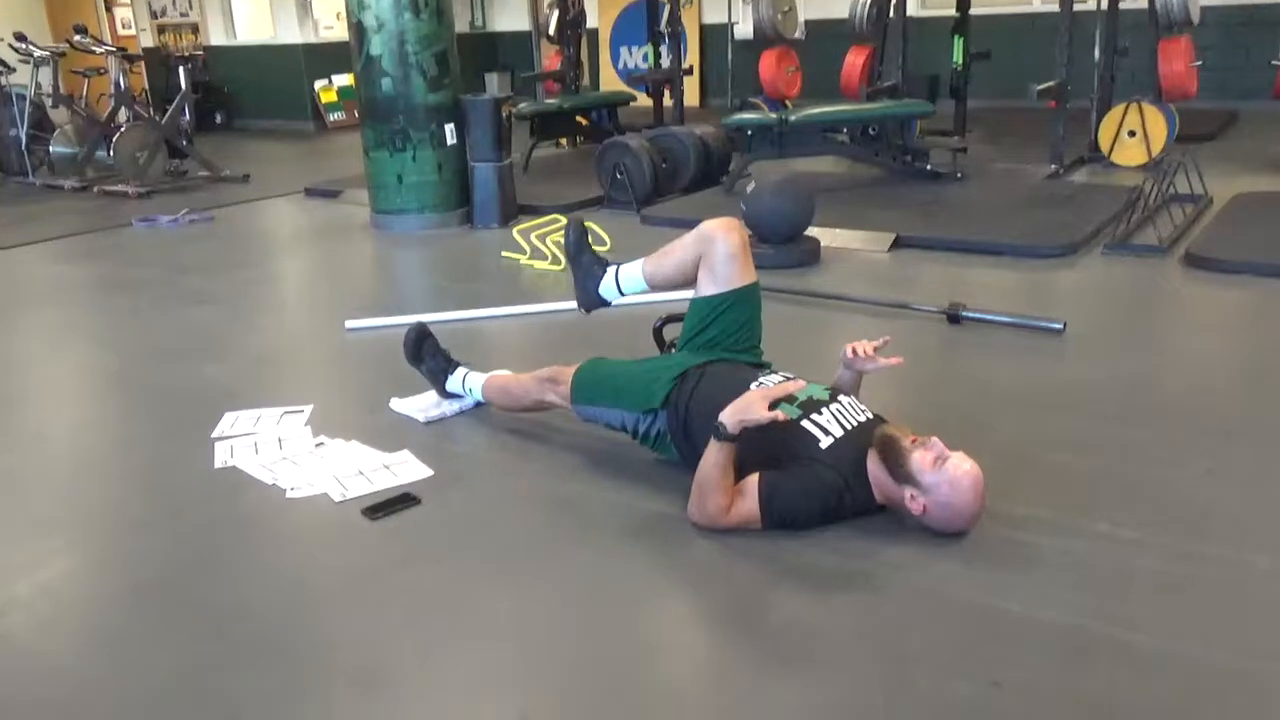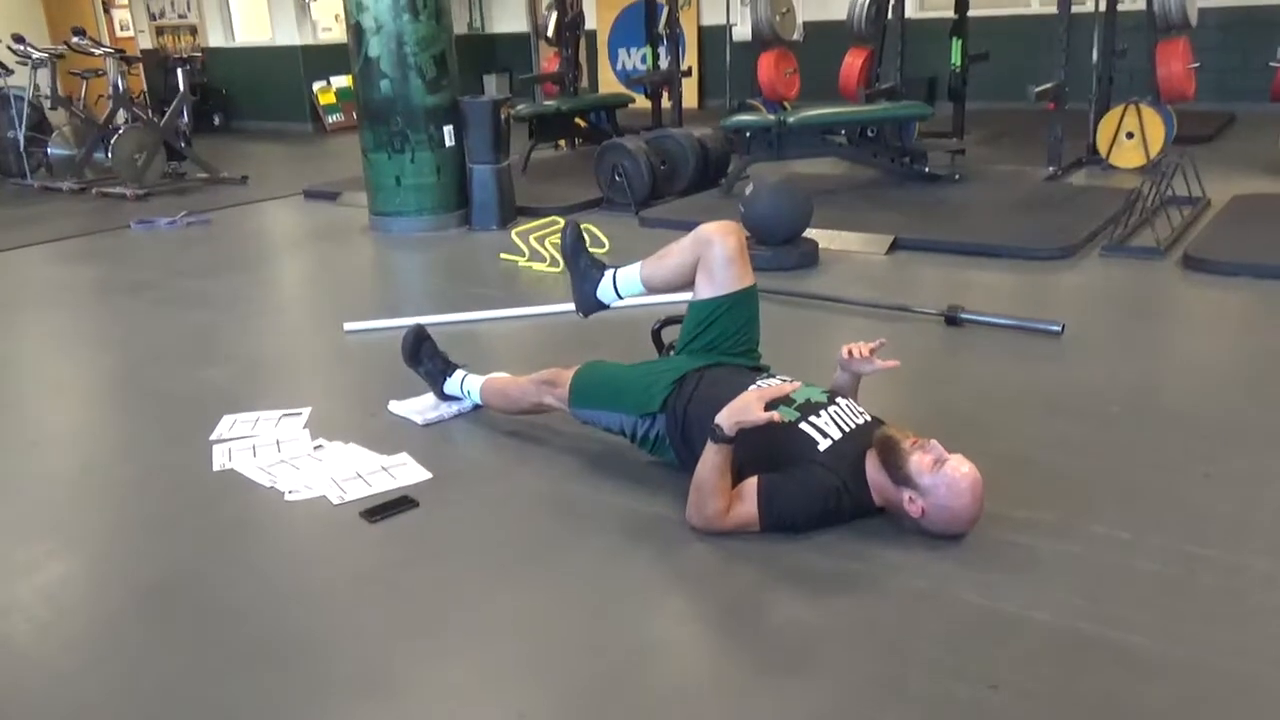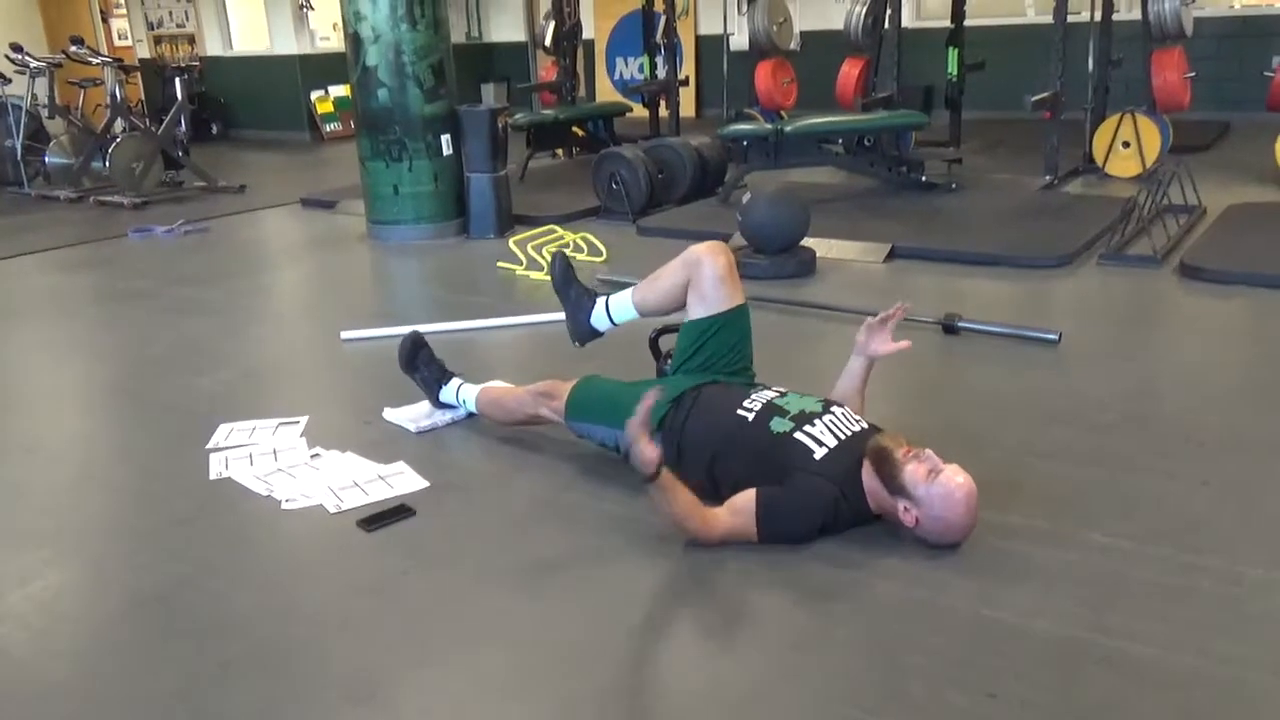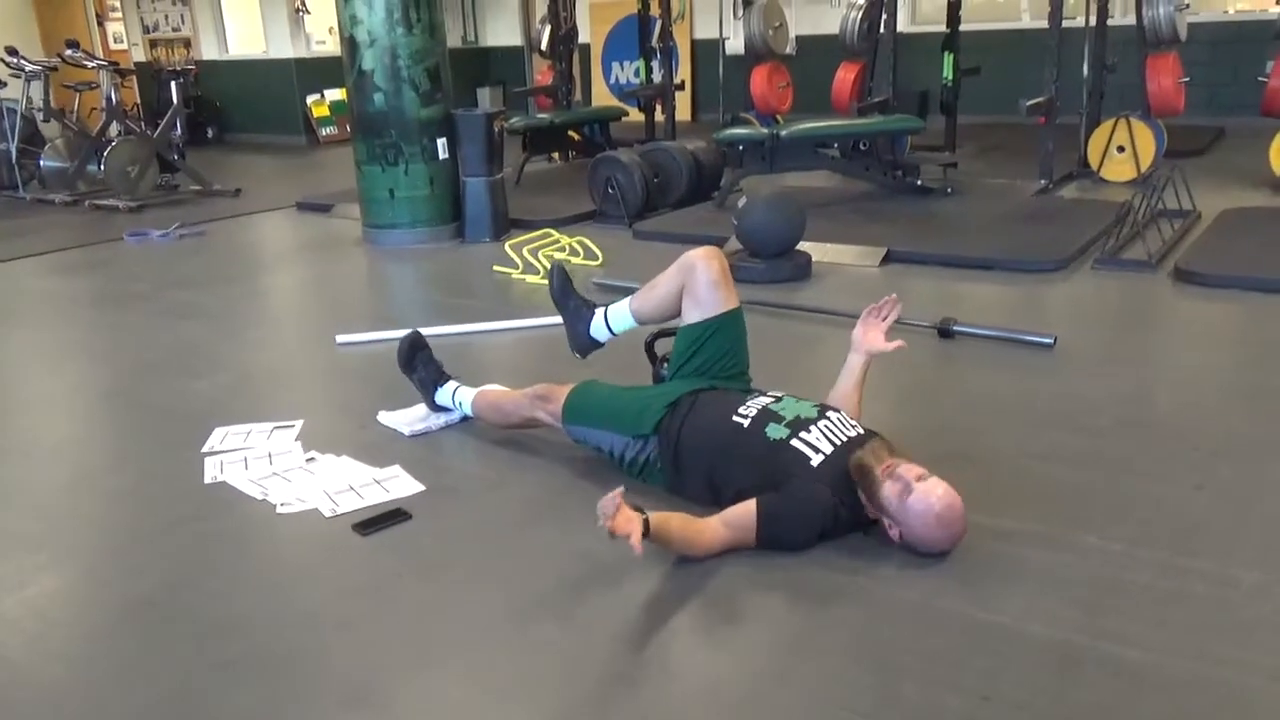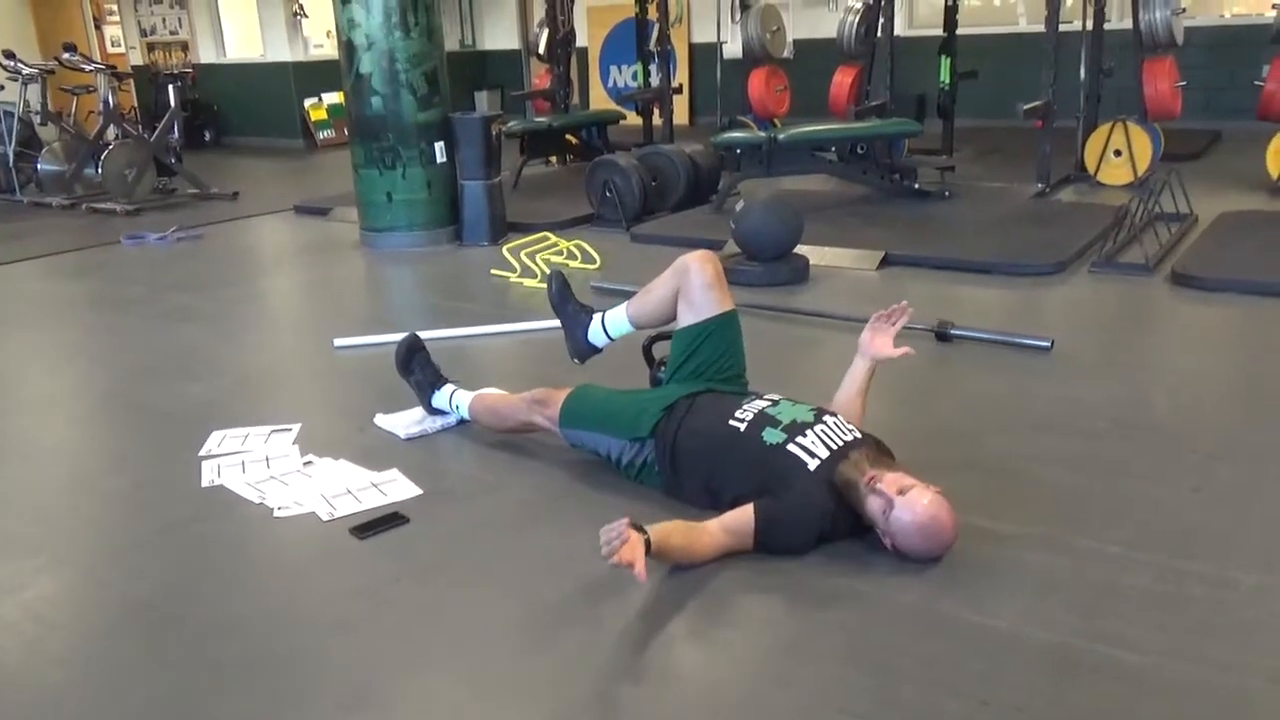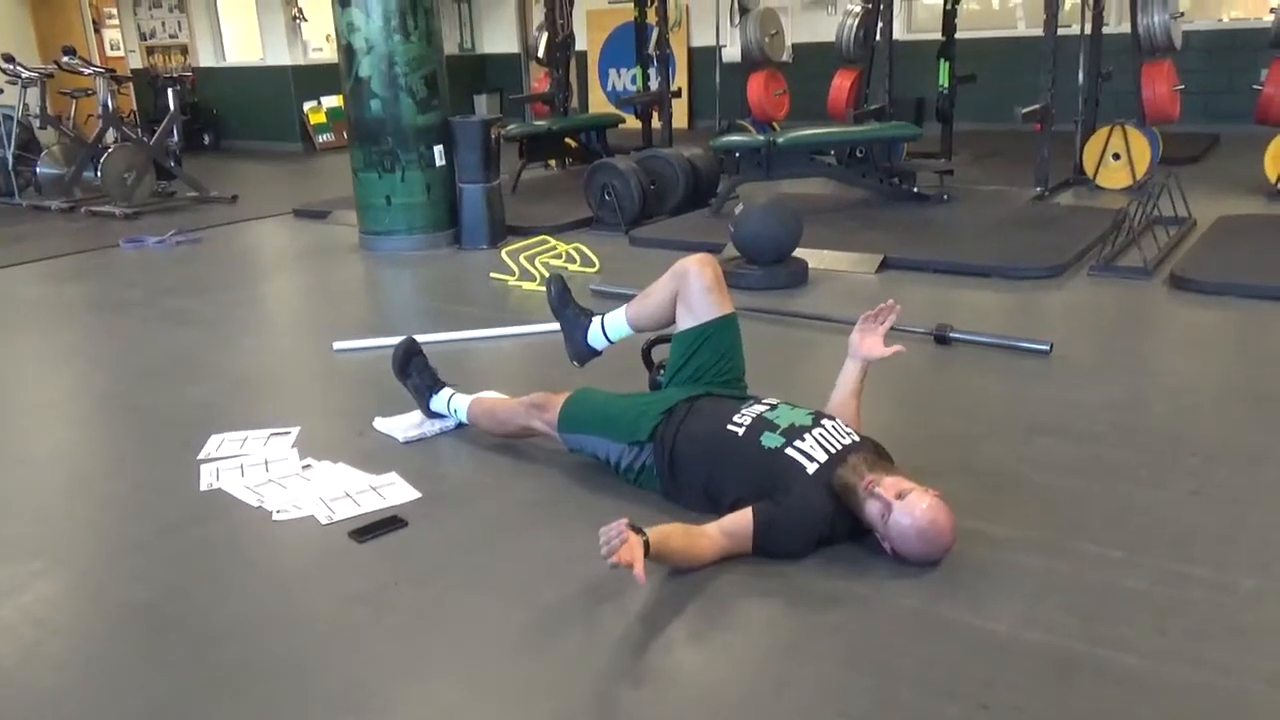
dt=0.4s
person 1, frame 1
left shoulder: (826, 489)
right shoulder: (879, 443)
left elbow: (708, 511)
left wrist: (728, 424)
right wrist: (851, 371)
left hip: (678, 399)
right hip: (736, 368)
left knee: (553, 383)
right knee: (722, 236)
left ankle: (460, 382)
right ankle: (606, 283)
person 1, frame 2
left shoulder: (824, 493)
right shoulder: (880, 443)
left elbow: (707, 515)
left wrist: (725, 427)
right wrist: (849, 374)
left hip: (677, 402)
right hip: (732, 371)
left knee: (550, 386)
right knee: (720, 239)
left ankle: (459, 384)
right ankle: (604, 286)
person 1, frame 3
left shoulder: (820, 502)
right shoulder: (879, 452)
left elbow: (704, 525)
left wrist: (653, 467)
right wrist: (863, 363)
left hip: (679, 416)
right hip: (725, 390)
left knee: (547, 398)
right knee: (709, 259)
left ankle: (454, 393)
right ankle: (597, 314)
person 1, frame 4
left shoulder: (815, 508)
right shoulder: (876, 457)
left elbow: (708, 535)
left wrist: (642, 525)
right wrist: (859, 355)
left hip: (670, 431)
right hip: (724, 395)
left knee: (544, 401)
right knee: (703, 264)
left ankle: (451, 395)
right ankle: (596, 325)
person 1, frame 5
left shoulder: (810, 511)
right shoulder: (876, 460)
left elbow: (707, 538)
left wrist: (644, 539)
right wrist: (867, 359)
left hip: (664, 435)
right hip: (722, 398)
left knee: (541, 405)
right knee: (697, 267)
left ankle: (448, 399)
right ankle: (594, 331)
person 1, frame 6
left shoulder: (809, 515)
right shoulder: (874, 462)
left elbow: (706, 542)
left wrist: (644, 541)
right wrist: (857, 361)
left hip: (662, 439)
right hip: (719, 400)
left knee: (539, 409)
right knee: (697, 271)
left ankle: (447, 403)
right ankle: (593, 334)
